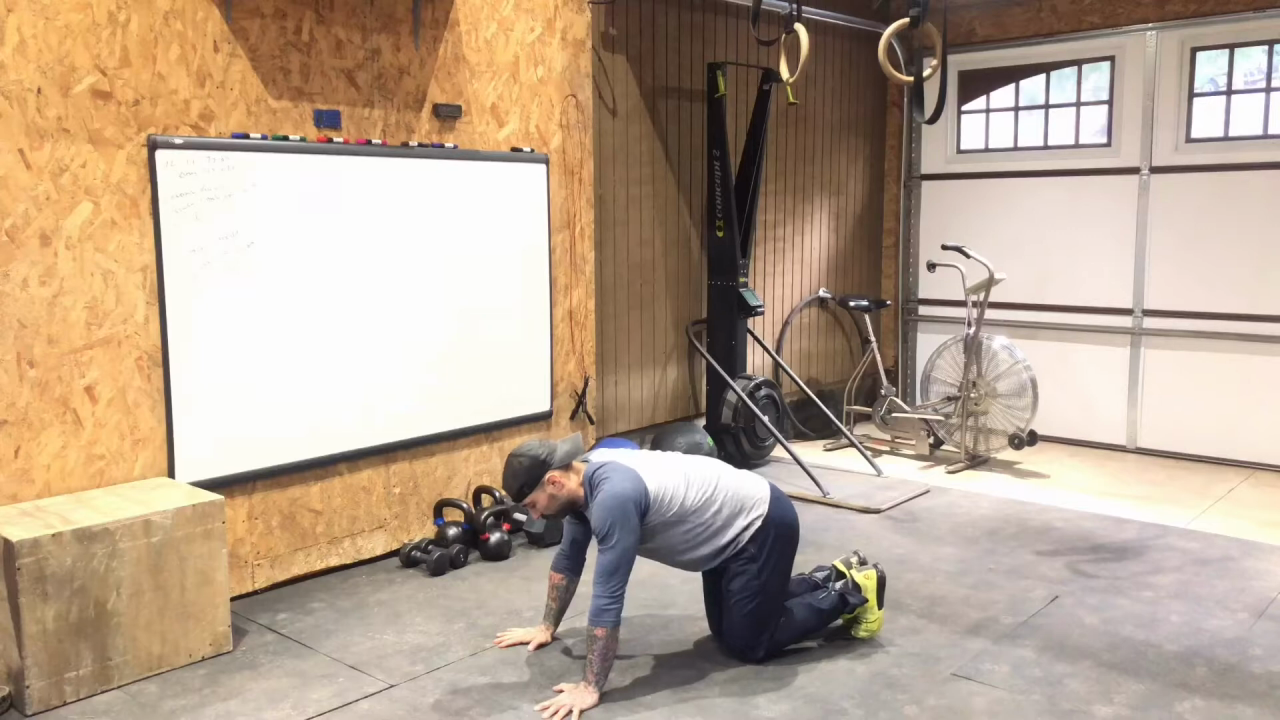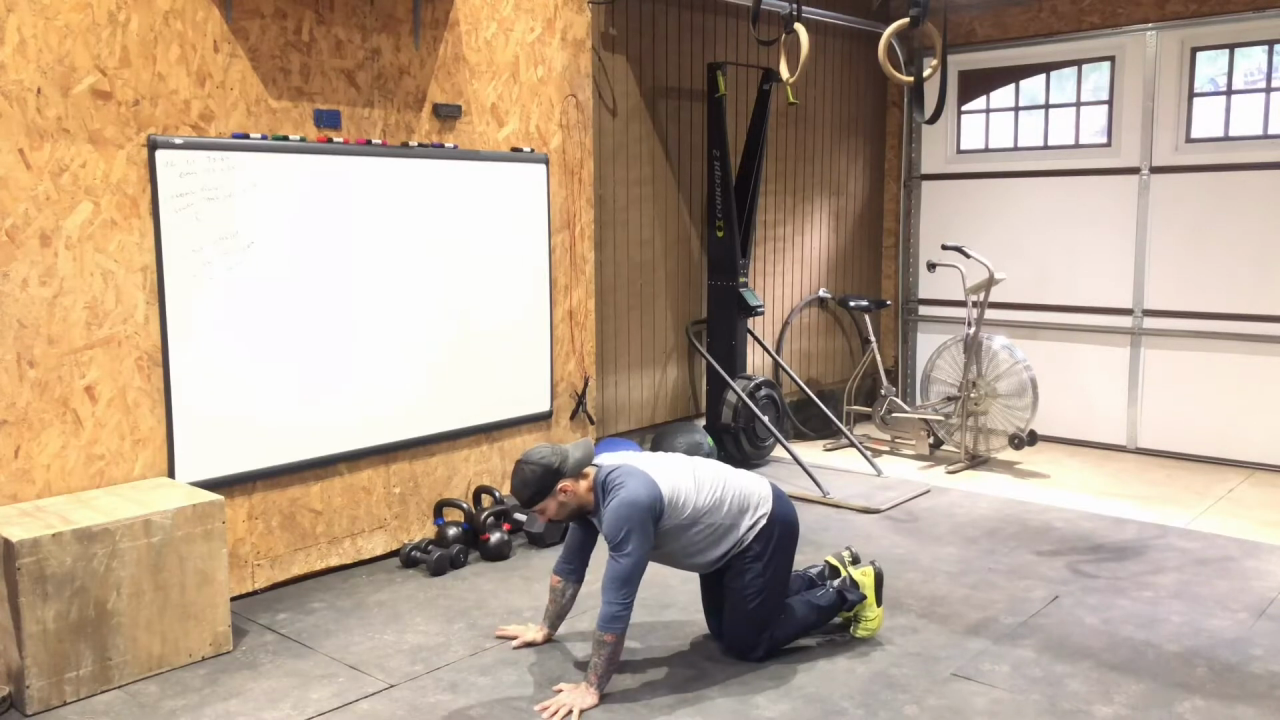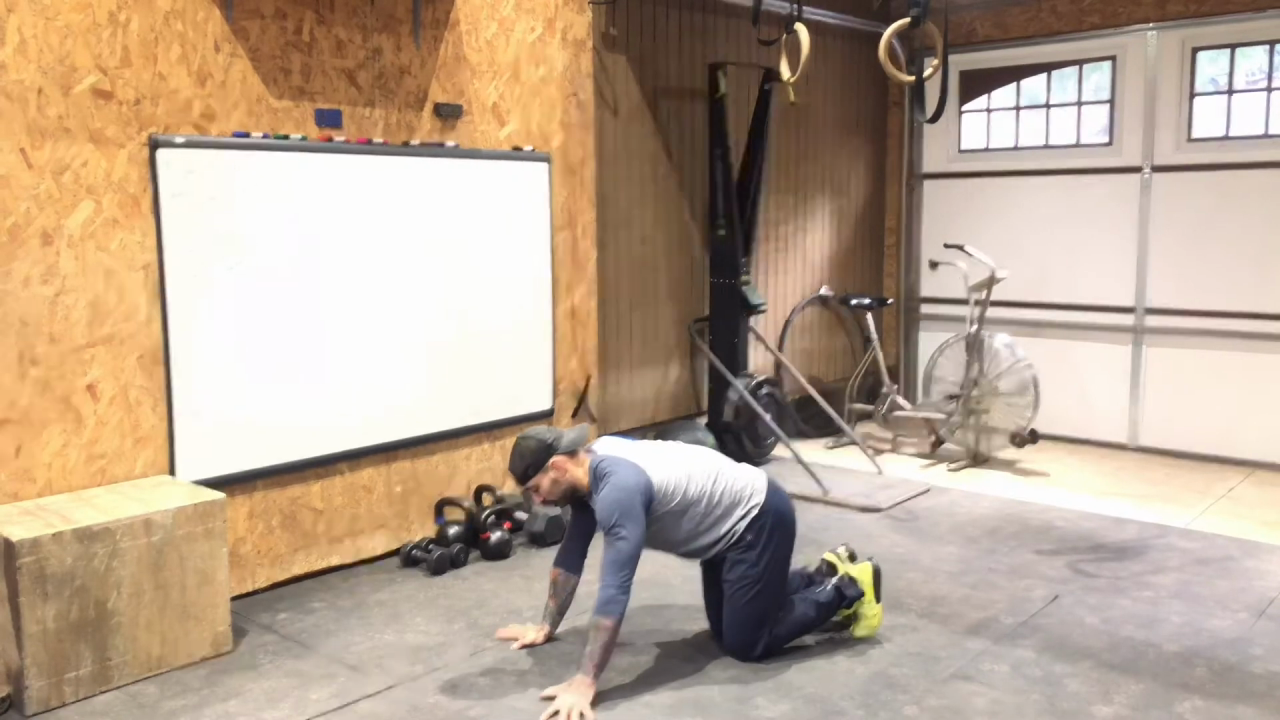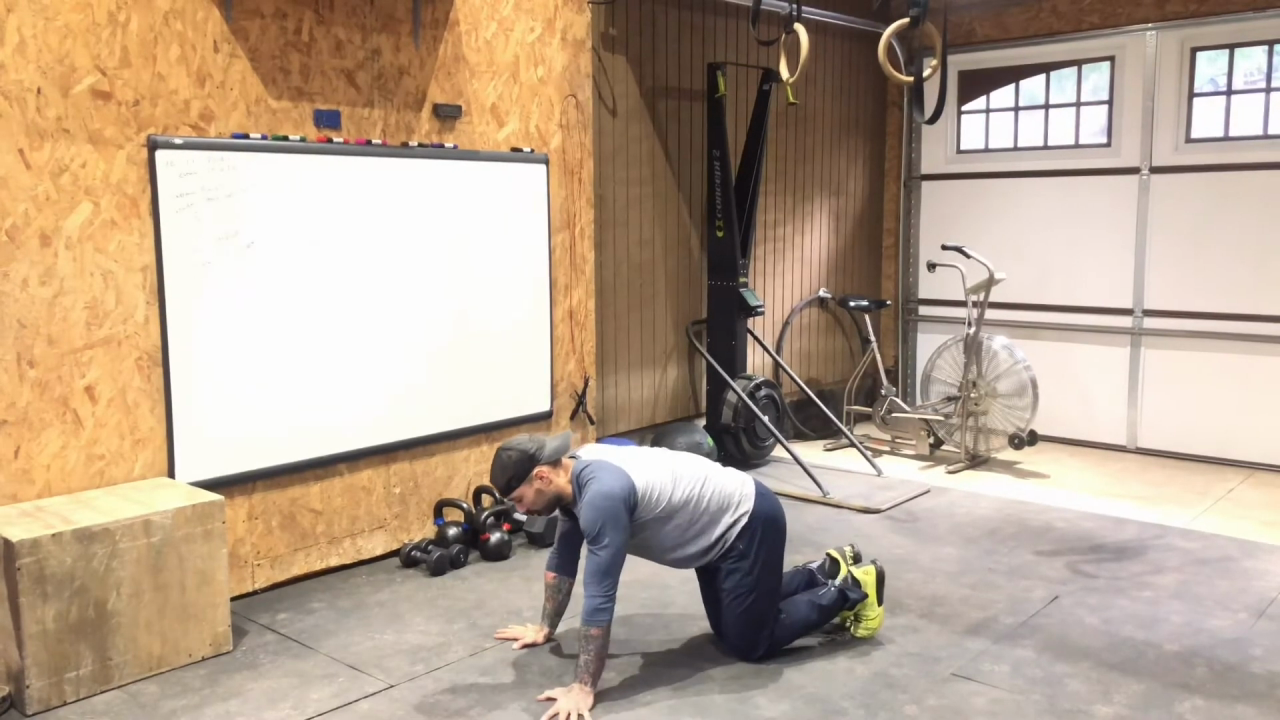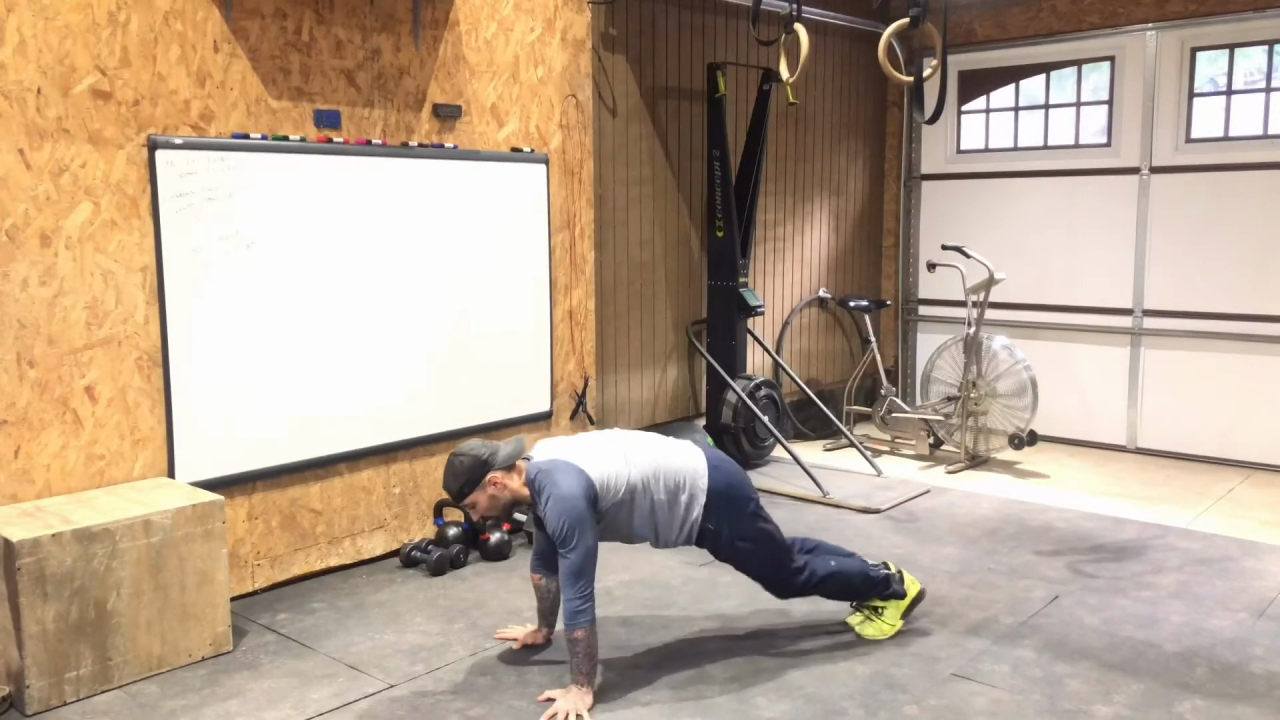
dt=1s
person 1, frame 1
left shoulder: (613, 496)
right shoulder: (584, 480)
left elbow: (608, 596)
right elbow: (568, 561)
left wrist: (590, 688)
right wrist: (547, 627)
left hip: (762, 524)
right hip: (734, 523)
left knee: (747, 644)
right knee: (725, 631)
left ankle: (852, 592)
right ankle: (832, 577)
person 1, frame 2
left shoulder: (627, 501)
right shoulder: (588, 483)
left elbow: (617, 602)
right elbow: (570, 565)
left wrist: (591, 688)
right wrist: (545, 628)
left hip: (764, 524)
right hip: (731, 526)
left knee: (747, 643)
right knee: (723, 630)
left ankle: (850, 589)
right ankle: (828, 574)
person 1, frame 3
left shoulder: (618, 488)
right shoulder: (588, 468)
left elbow: (615, 589)
right elbow: (571, 556)
left wrist: (584, 683)
right wrist: (545, 627)
left hip: (759, 517)
right hip: (730, 519)
left knee: (746, 643)
right knee: (724, 629)
left ankle: (848, 588)
right ankle: (828, 573)
person 1, frame 4
left shoulder: (601, 494)
right shoulder: (575, 476)
left elbow: (599, 594)
right elbow: (562, 559)
right wrist: (545, 627)
left hip: (749, 522)
right hip: (723, 520)
left knee: (748, 644)
right knee: (727, 629)
left ankle: (852, 587)
right ankle: (828, 570)
person 1, frame 5
left shoulder: (561, 495)
right shoulder: (537, 471)
left elbow: (578, 595)
right elbow: (544, 561)
right wrist: (542, 628)
left hip: (710, 494)
right hip: (698, 479)
left knee: (787, 574)
right knee: (781, 557)
left ankle: (893, 587)
right ankle: (877, 573)
